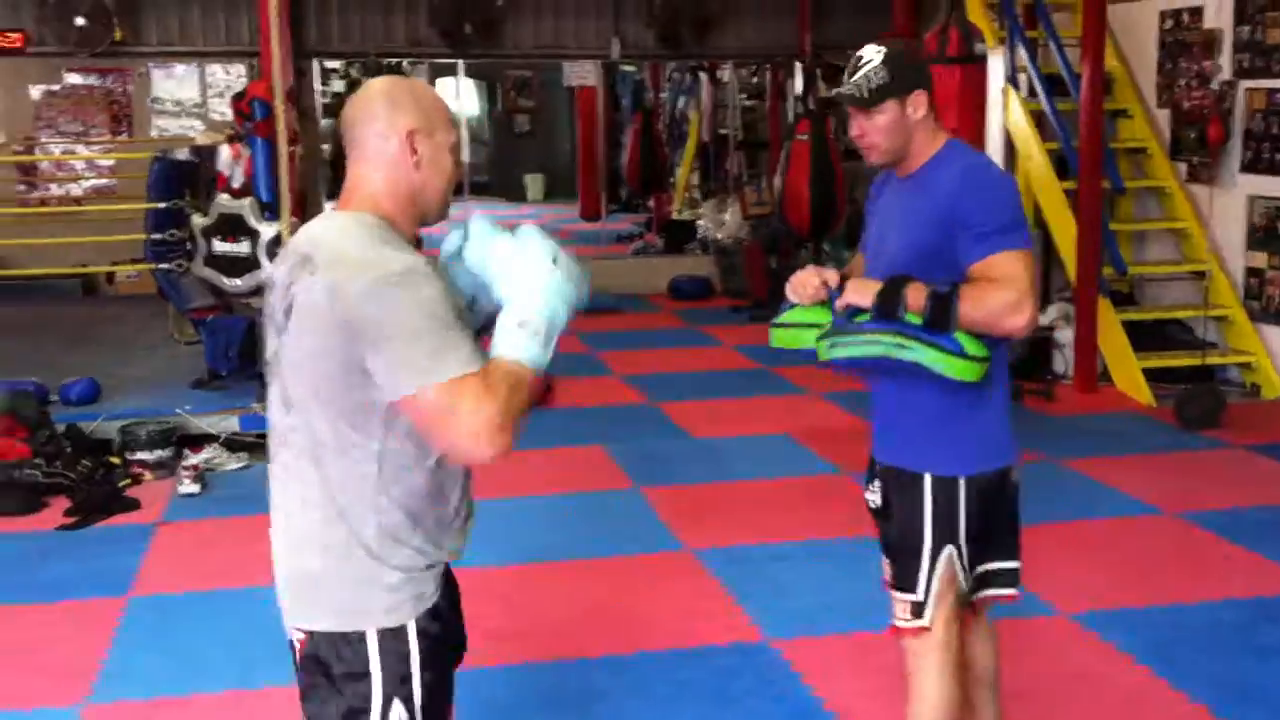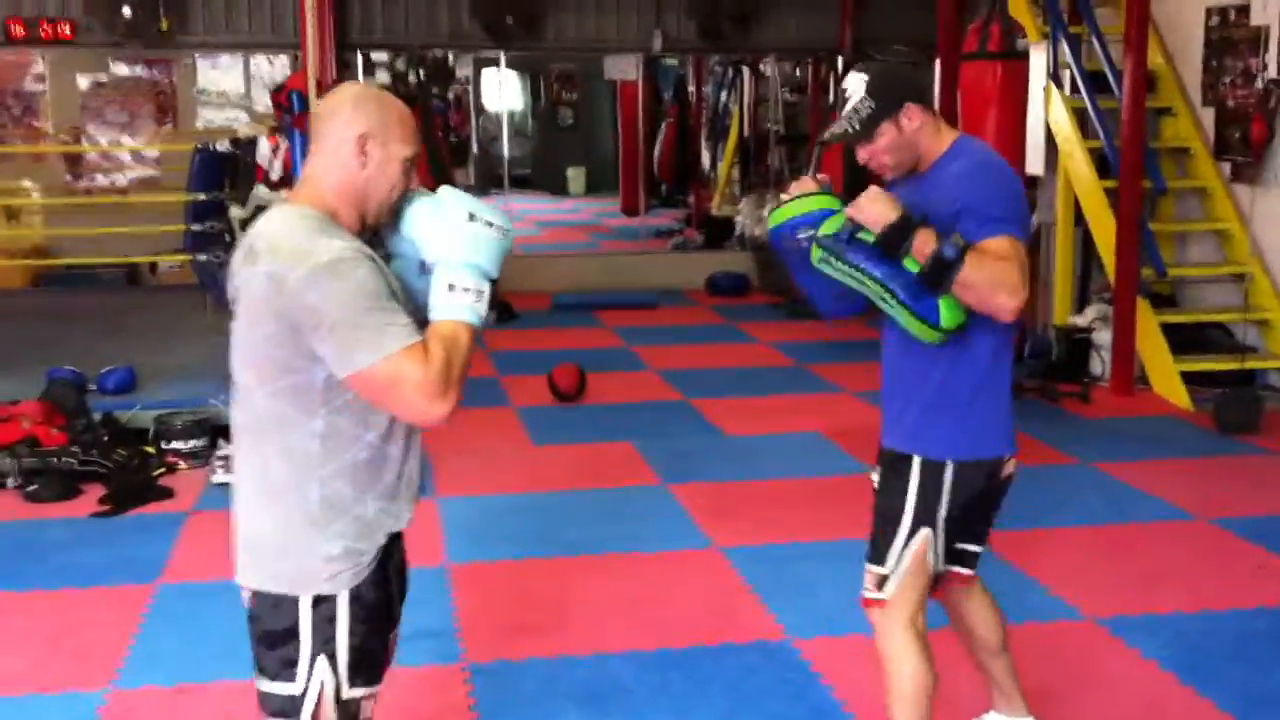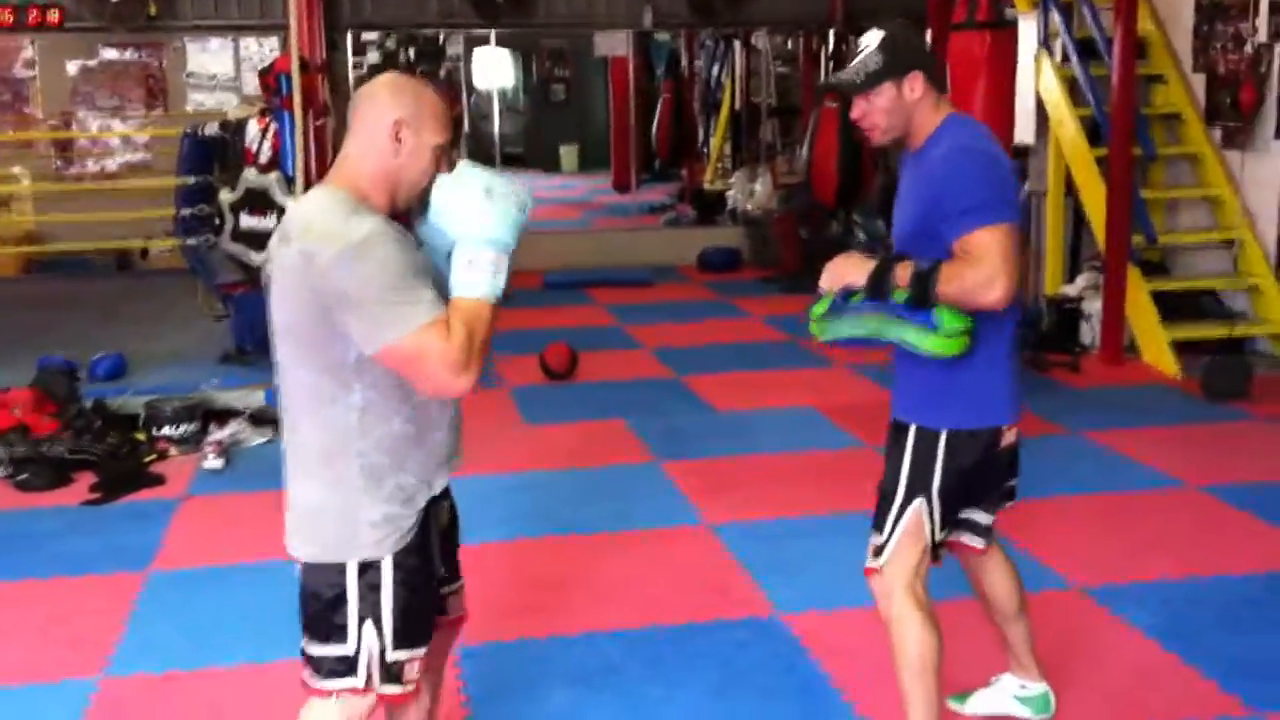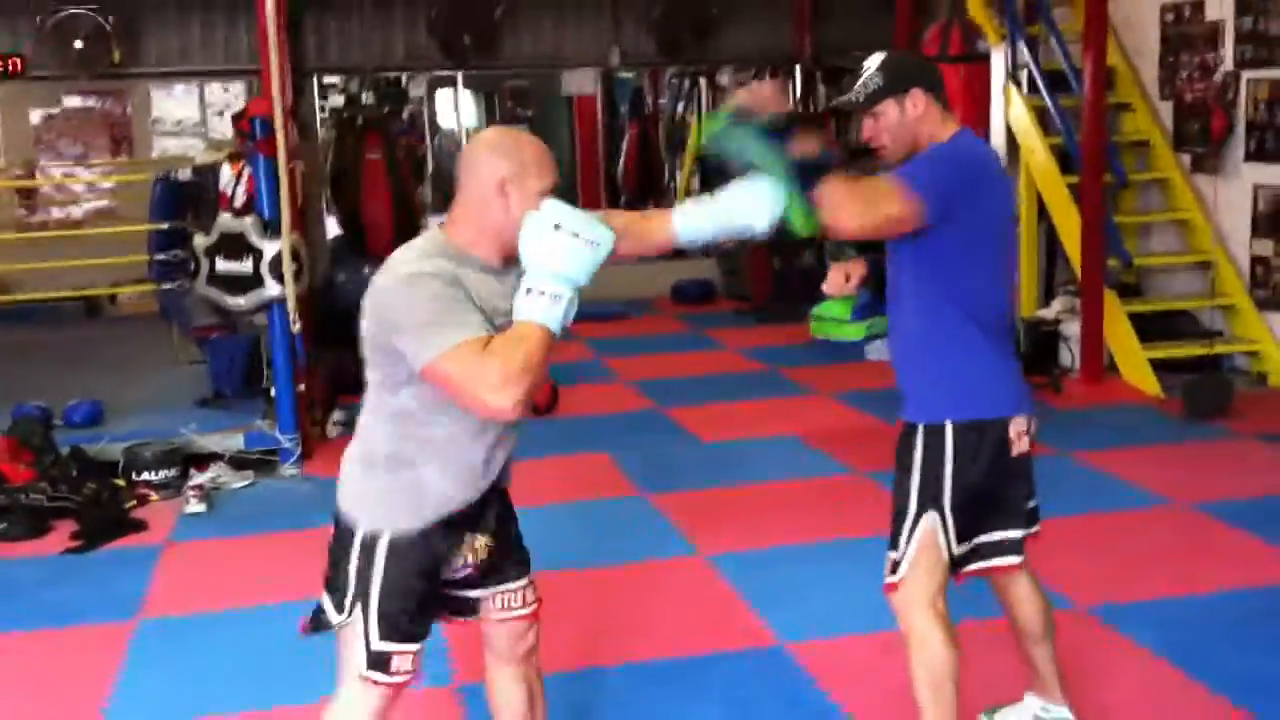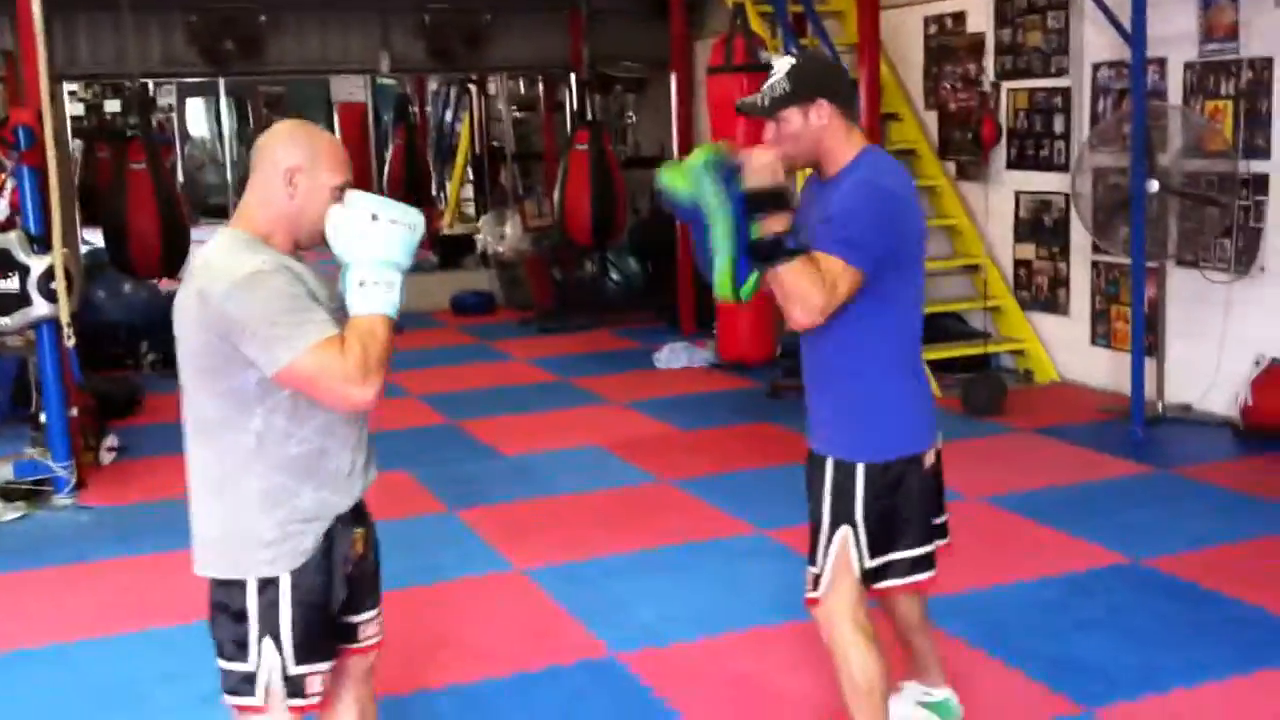
dt=1s
person 1, frame 1
left shoulder: (974, 185)
right shoulder: (888, 185)
left elbow: (1015, 308)
left wrist: (896, 297)
right wrist: (831, 281)
left hip: (948, 449)
right hip: (903, 436)
left knee: (927, 629)
right knee: (959, 608)
person 1, frame 2
left shoulder: (978, 177)
right shoulder: (911, 177)
left elbow: (1005, 293)
right elbow: (883, 273)
left wrist: (904, 232)
left hip: (947, 432)
right hip: (923, 422)
left knee: (894, 607)
right knee: (950, 574)
person 1, frame 3
left shoulder: (963, 160)
right shoulder: (926, 153)
left elbow: (991, 281)
left wrist: (883, 272)
right wrist: (865, 269)
left hip: (949, 403)
right hip: (966, 395)
left knee: (894, 575)
right knee: (971, 539)
person 1, frame 4
left shoulder: (955, 162)
right shoulder: (953, 163)
left elbow: (853, 215)
right elbow: (927, 268)
right wrist: (864, 272)
left hip: (956, 411)
right hip: (988, 404)
left knee: (915, 592)
right knee: (1005, 560)
person 1, frame 5
left shoulder: (867, 194)
right shoulder: (838, 181)
left elbow: (805, 305)
right elbow: (819, 283)
left wrist: (767, 207)
right wrist: (760, 198)
left hip: (865, 432)
right hip: (889, 422)
left knee: (837, 603)
right knee: (888, 576)
person 2, frame 1
left shoulder: (322, 248)
right shoulder: (384, 274)
right elbow: (481, 433)
left wrist: (458, 299)
right wrist: (532, 312)
left hip: (350, 565)
right hip: (371, 586)
person 2, frame 2
left shoulder: (289, 236)
right shoulder: (322, 263)
left elbow: (374, 344)
right elbow: (429, 394)
left wrist: (421, 264)
right wrist: (463, 276)
left hip: (342, 528)
right hip: (317, 549)
person 2, frame 3
left shoulder: (331, 219)
right shoulder: (355, 242)
left elbow: (416, 329)
right elbow: (452, 367)
left wrist: (453, 245)
right wrist: (482, 255)
left hip: (395, 490)
right hip: (364, 512)
left knee: (429, 634)
person 2, frame 4
left shoulder: (517, 249)
right shoulder: (417, 283)
left elbow: (613, 231)
right elbow: (499, 393)
left wrist: (708, 214)
right wrist: (553, 286)
left hip: (474, 499)
right hip: (398, 517)
left knee: (513, 636)
person 2, frame 5
left shoulder: (269, 263)
right shoulder: (246, 277)
left elbow: (330, 363)
right elbow: (355, 383)
left wrist: (367, 270)
right wrist: (378, 274)
left hip: (326, 517)
right hip: (272, 545)
left knee: (355, 663)
